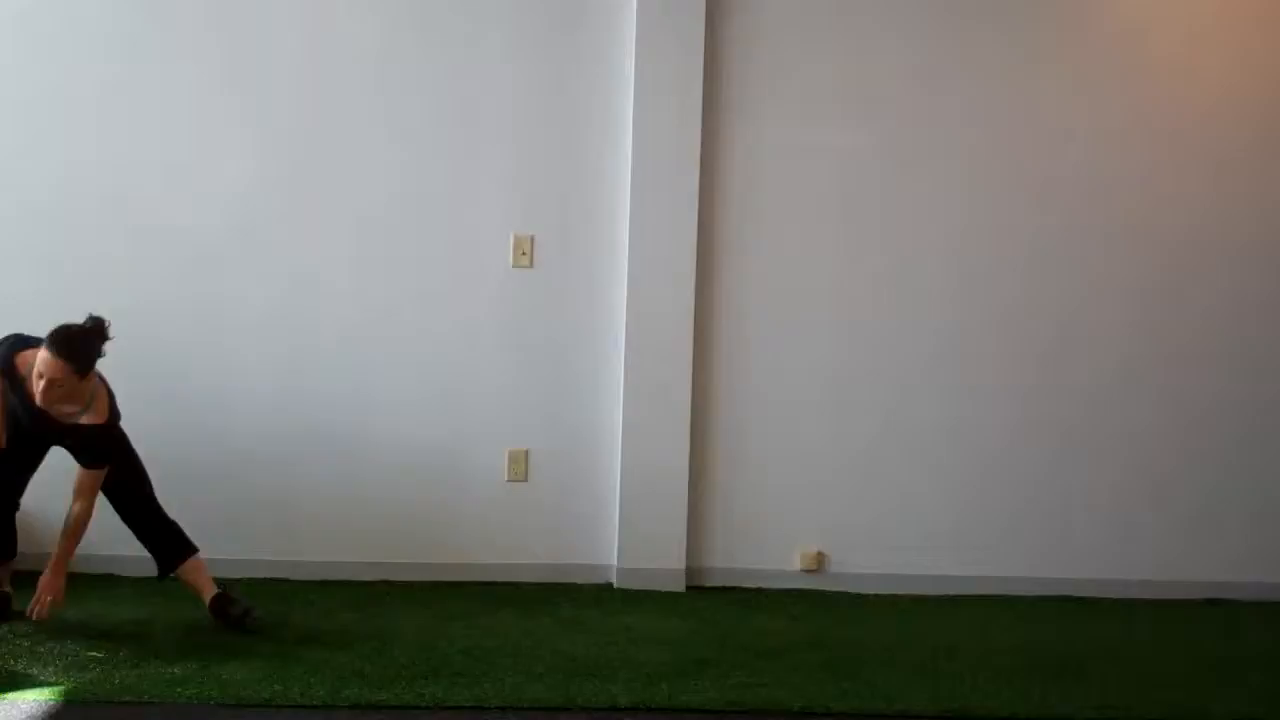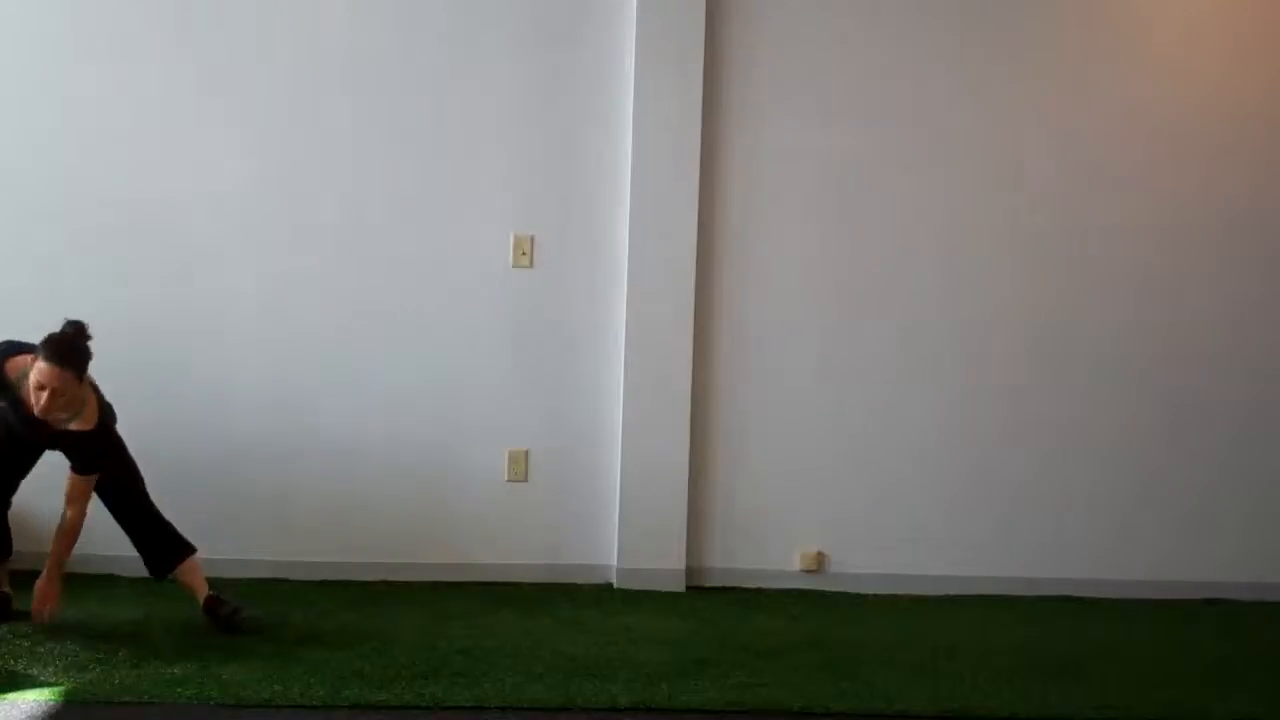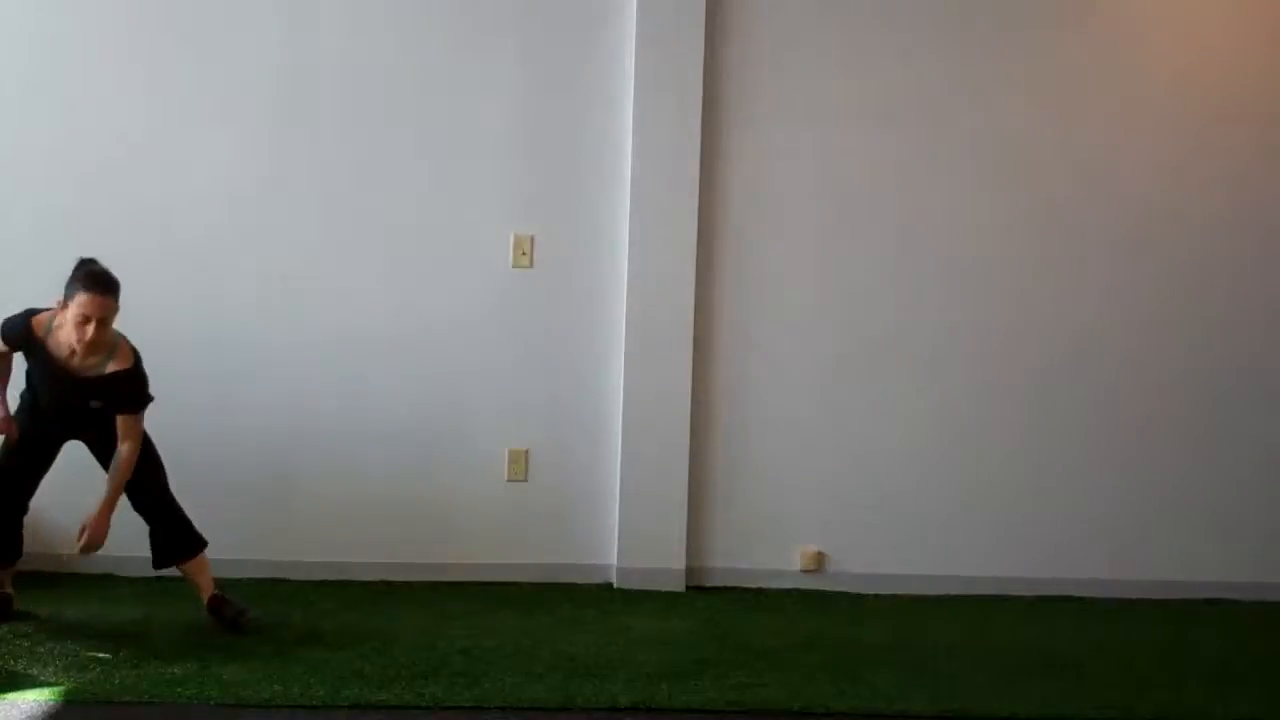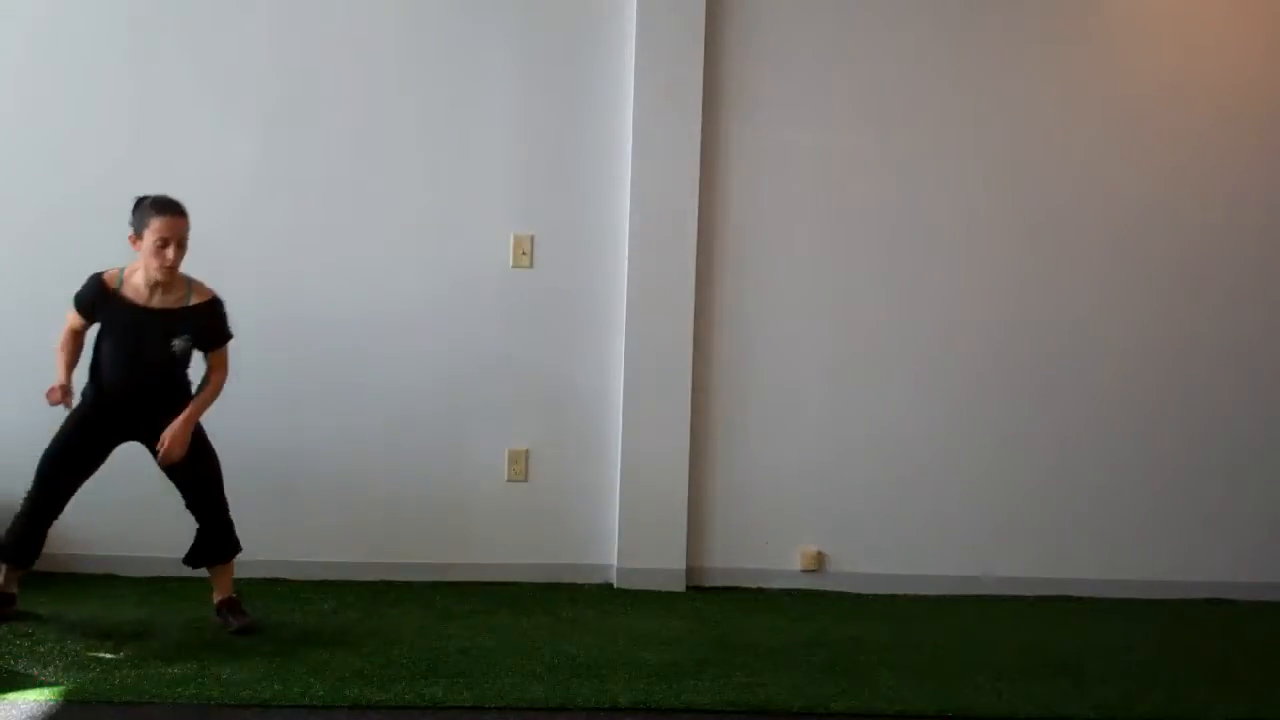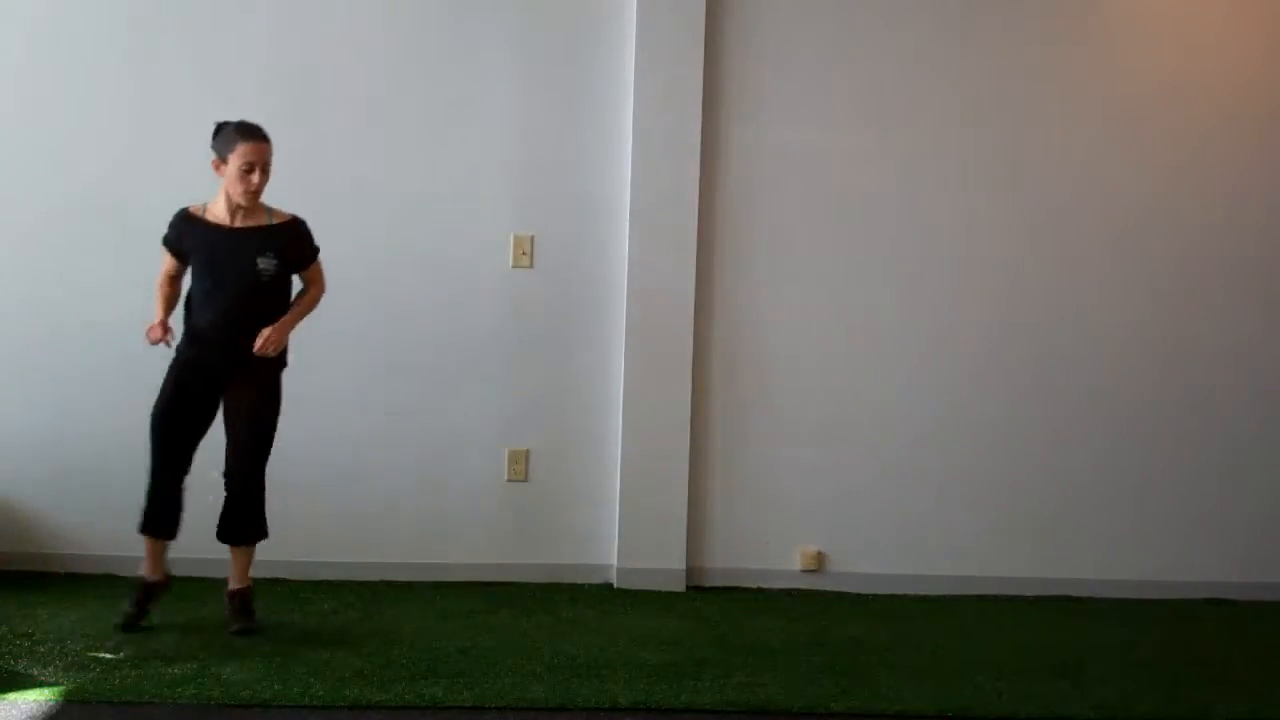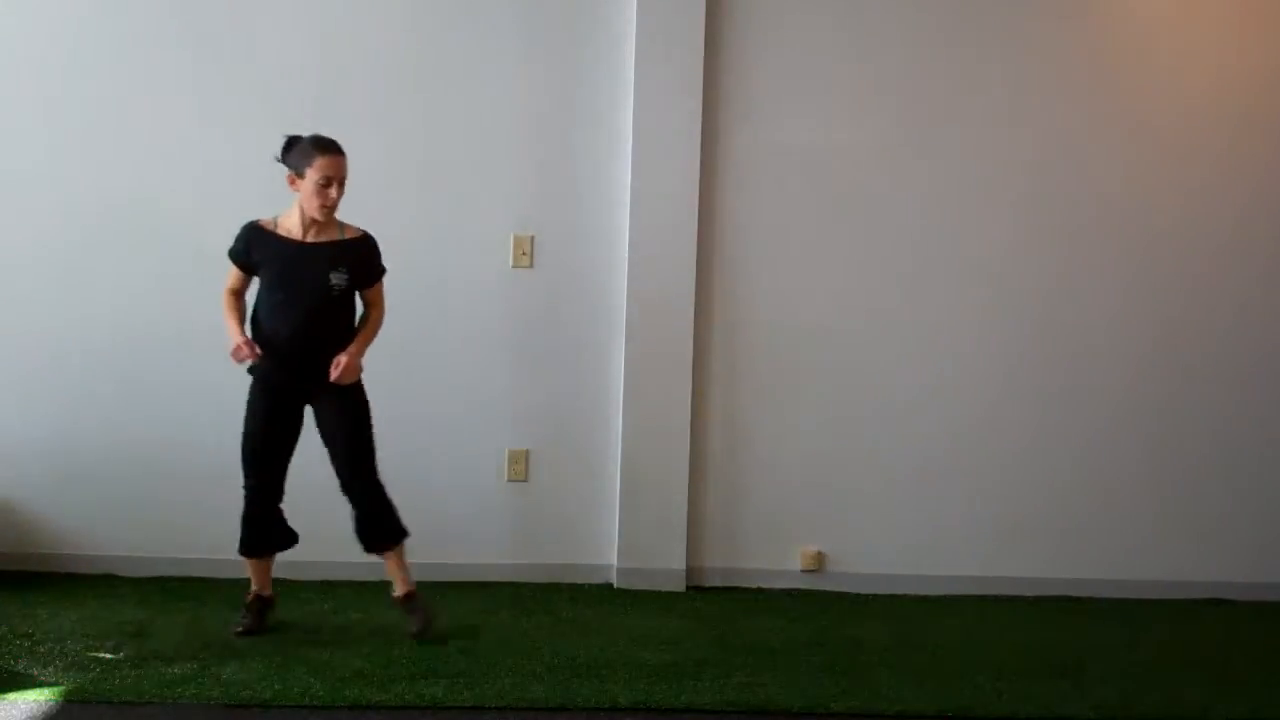
dt=0.2s
person 1, frame 1
left shoulder: (96, 418)
left elbow: (82, 503)
left wrist: (57, 570)
left hip: (87, 434)
left knee: (144, 511)
left ankle: (215, 597)
person 1, frame 2
left shoulder: (89, 421)
left elbow: (75, 508)
left wrist: (51, 578)
left hip: (83, 436)
left knee: (138, 512)
left ankle: (208, 598)
person 1, frame 3
left shoulder: (122, 366)
left elbow: (129, 443)
left wrist: (104, 513)
left hip: (105, 423)
right hip: (46, 414)
left knee: (158, 503)
left ankle: (212, 596)
person 1, frame 4
left shoulder: (202, 306)
right shoulder: (104, 288)
left elbow: (218, 368)
right elbow: (73, 330)
left wrist: (185, 422)
right wrist: (63, 376)
left hip: (169, 414)
right hip: (105, 406)
left knee: (209, 499)
right knee: (46, 494)
left ankle: (225, 598)
person 1, frame 5
left shoulder: (287, 232)
right shoulder: (188, 224)
left elbow: (314, 286)
right elbow: (171, 276)
left wrist: (283, 326)
right wrist: (161, 317)
left hip: (255, 369)
right hip: (195, 361)
left knee: (244, 475)
right knee: (165, 467)
left ankle: (239, 588)
right ankle: (152, 577)
person 1, frame 6
left shoulder: (357, 246)
right shoulder: (257, 236)
left elbow: (374, 308)
right elbow: (232, 292)
left wrist: (355, 350)
right wrist: (238, 334)
left hip: (333, 380)
right hip: (274, 377)
left knee: (359, 481)
right knee: (261, 487)
left ankle: (404, 591)
right ankle: (260, 593)
